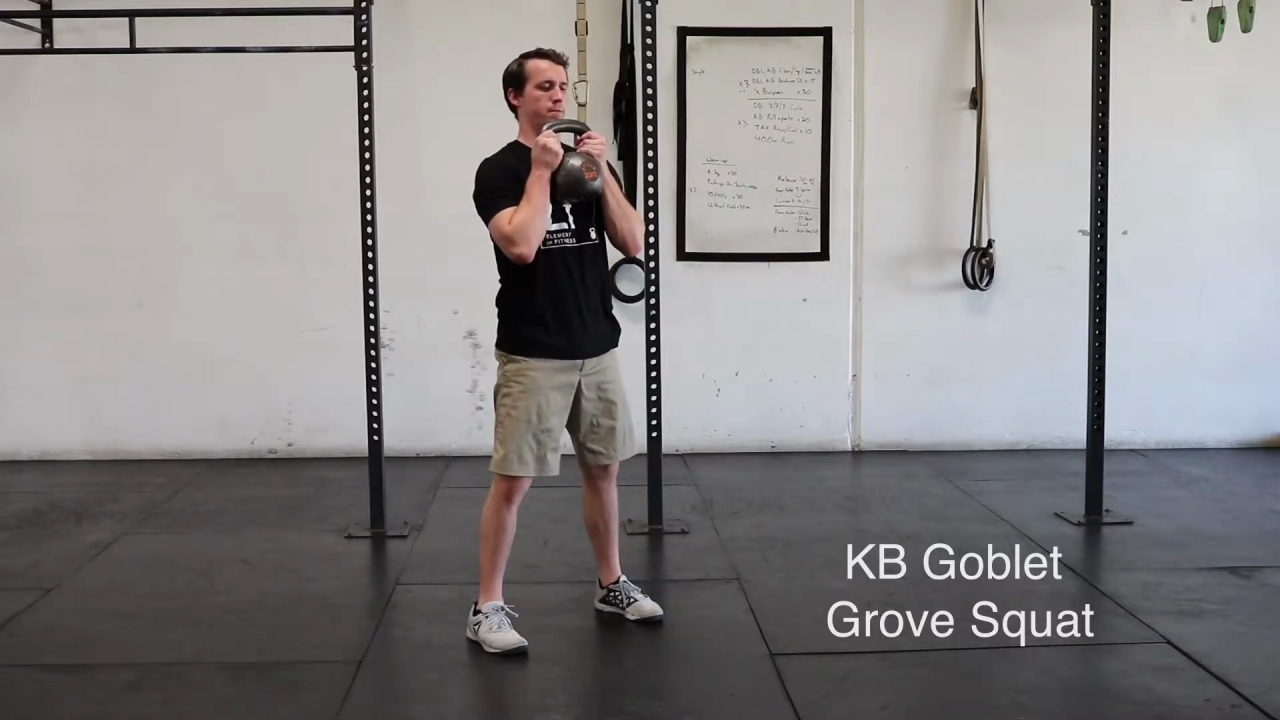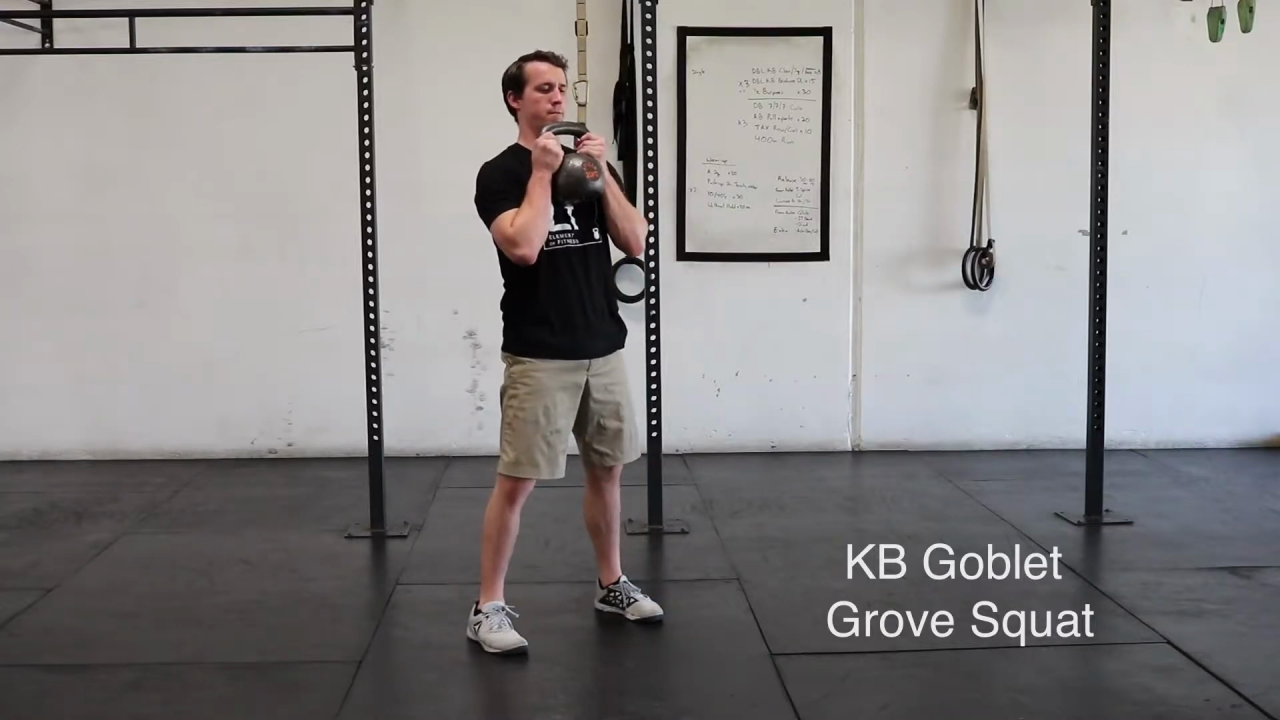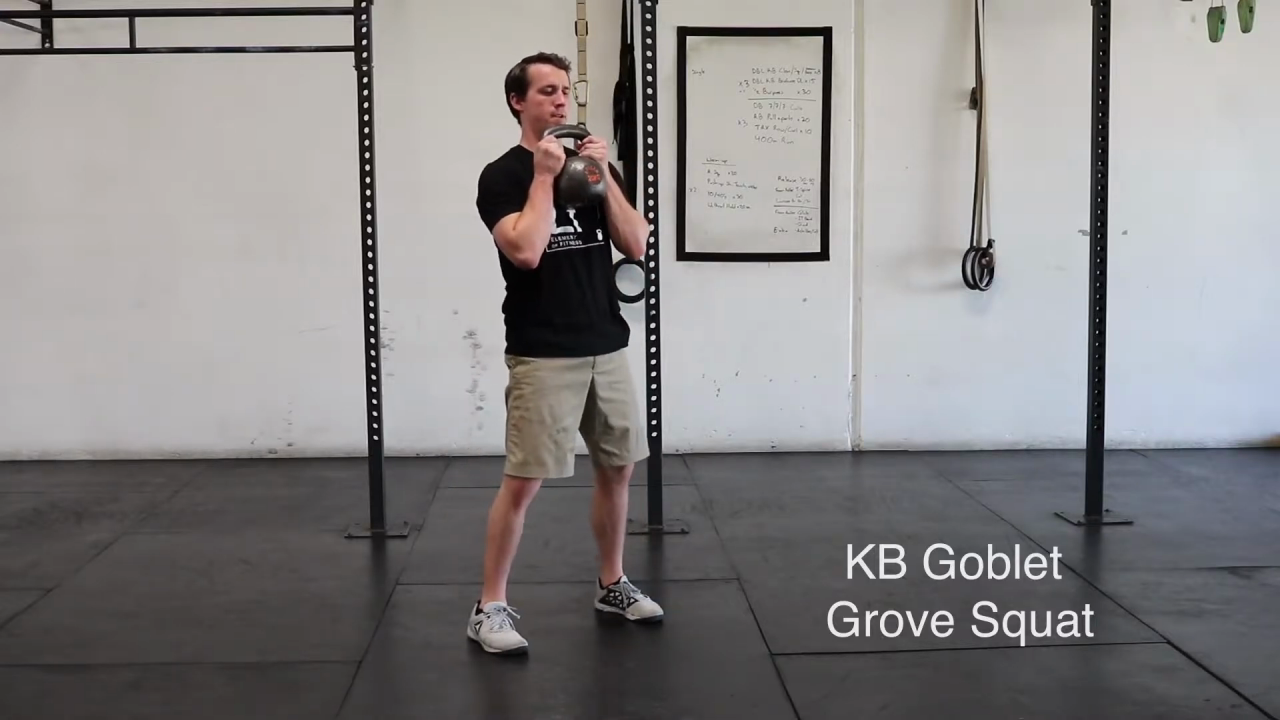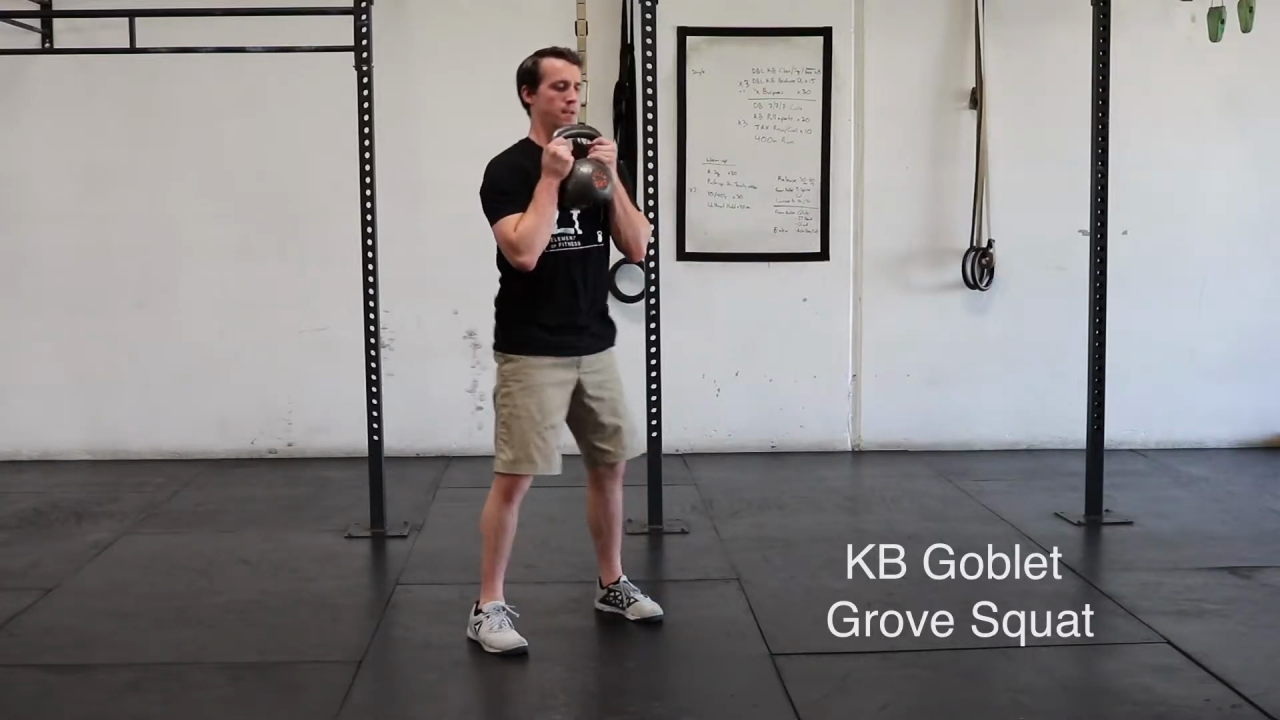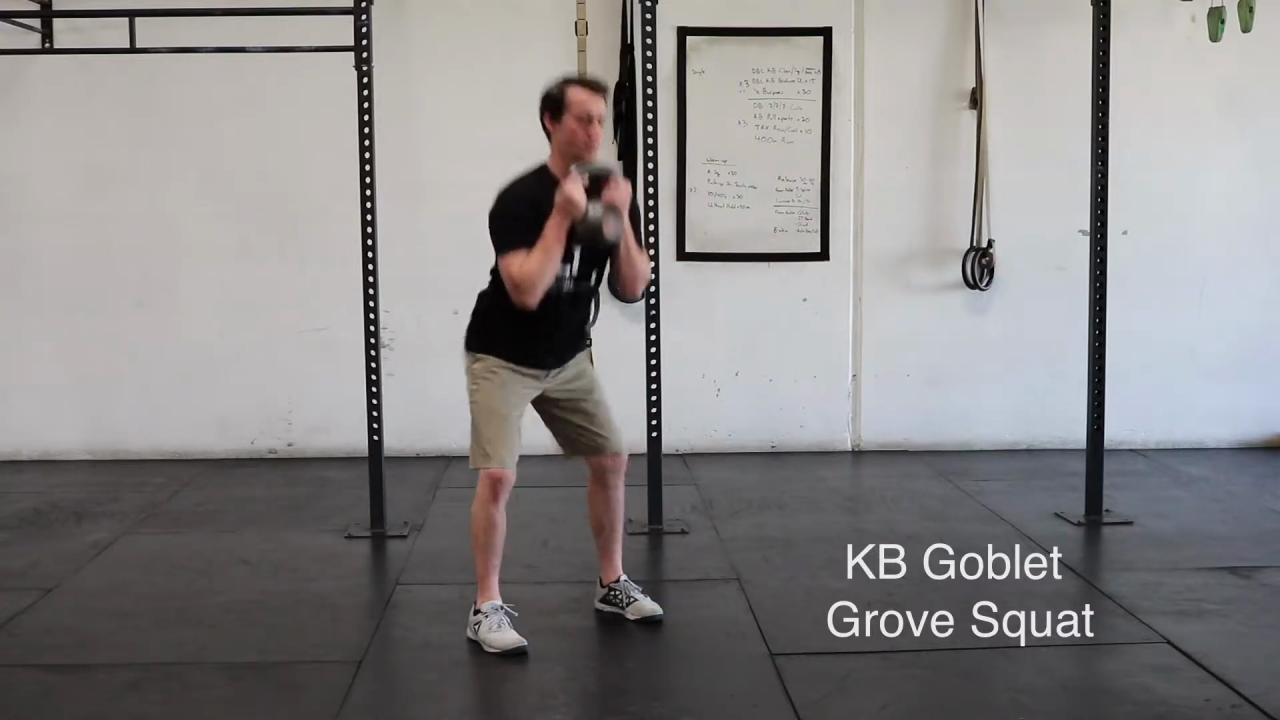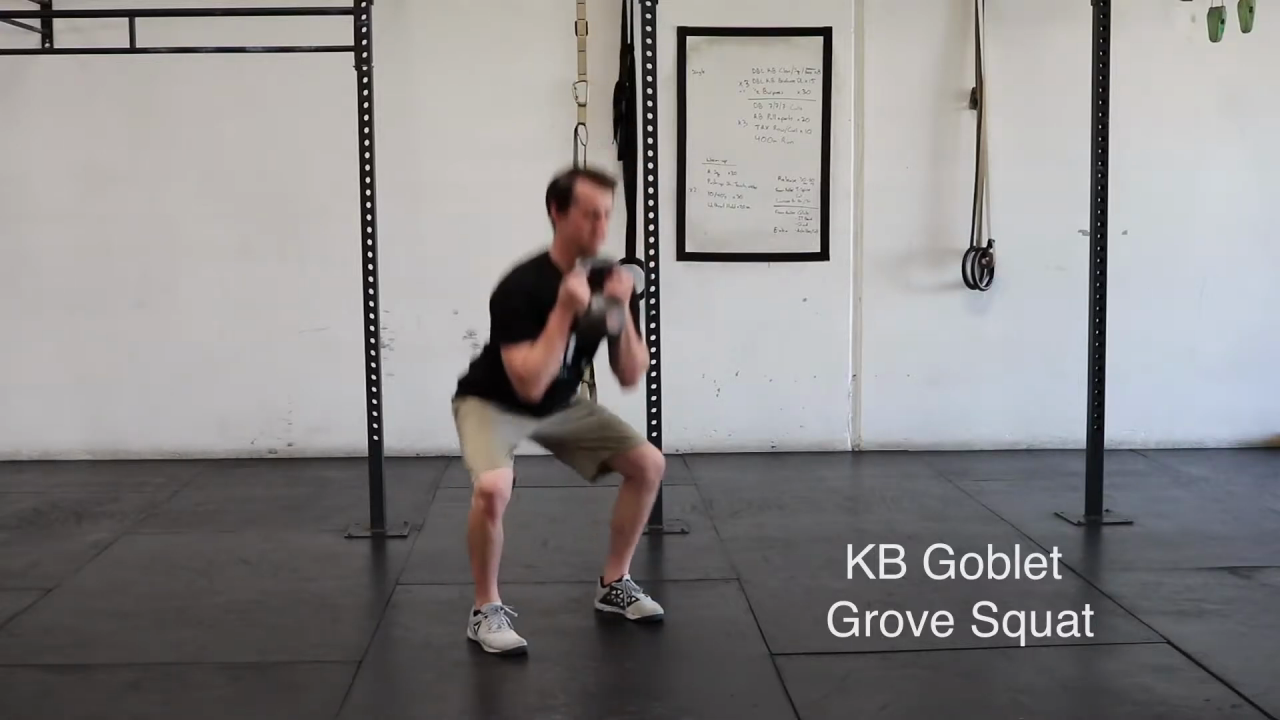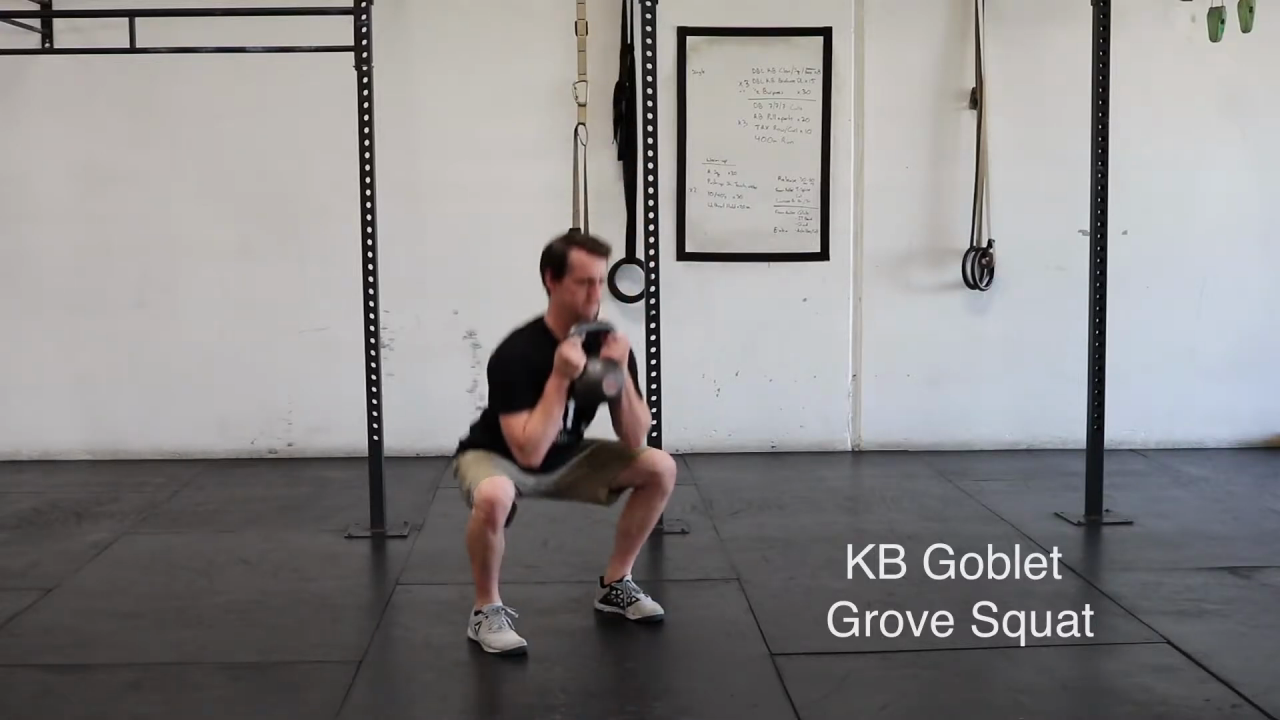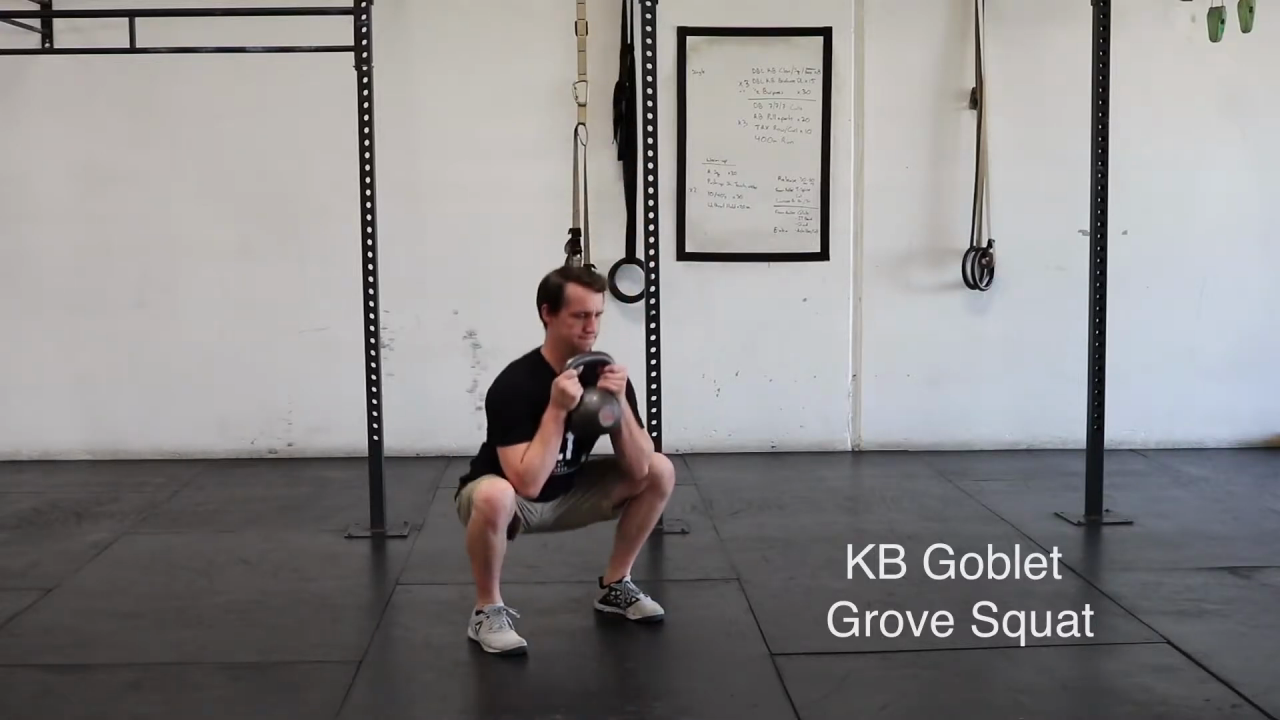
dt=0.2s
person 1, frame 1
left shoulder: (591, 161)
right shoulder: (500, 170)
left elbow: (633, 242)
right elbow: (520, 246)
left wrist: (602, 172)
right wrist: (542, 170)
left hip: (597, 349)
right hip: (533, 356)
left knee: (603, 471)
right knee: (511, 484)
left ankle: (611, 584)
right ankle: (487, 607)
person 1, frame 2
left shoulder: (593, 164)
right shoulder: (500, 173)
left elbow: (635, 243)
right elbow: (523, 247)
left wrist: (601, 173)
right wrist: (543, 172)
left hip: (603, 348)
right hip: (540, 356)
left knee: (607, 472)
right knee: (516, 484)
left ankle: (611, 584)
right ankle: (488, 607)
person 1, frame 3
left shoulder: (596, 164)
right shoulder: (503, 175)
left elbow: (636, 245)
right elbow: (525, 251)
left wrist: (603, 175)
right wrist: (544, 176)
left hip: (608, 349)
right hip: (543, 356)
left knee: (617, 471)
right knee: (522, 483)
left ankle: (612, 584)
right ankle: (489, 607)
person 1, frame 4
left shoulder: (598, 161)
right shoulder: (509, 168)
left elbow: (637, 248)
right elbow: (523, 253)
left wrist: (610, 177)
right wrist: (550, 178)
left hip: (594, 348)
right hip: (532, 353)
left knee: (609, 469)
right knee: (514, 480)
left ankle: (611, 584)
right ankle: (488, 606)
person 1, frame 5
left shoulder: (611, 195)
right shoulder: (520, 198)
left elbow: (632, 289)
right elbow: (525, 293)
left wrist: (620, 219)
right wrist: (562, 218)
left hip: (567, 358)
right hip: (504, 358)
left knee: (612, 461)
right knee: (497, 478)
left ankle: (611, 583)
right ankle: (486, 606)
person 1, frame 6
left shoulder: (612, 279)
right shoulder: (522, 287)
left elbow: (630, 377)
right elbow: (529, 387)
left wrist: (621, 311)
right wrist: (565, 312)
left hip: (561, 403)
right hip: (493, 404)
left knee: (648, 464)
right knee: (493, 488)
left ankle: (614, 584)
right ankle: (486, 609)
person 1, frame 7
left shoulder: (608, 343)
right shoulder: (517, 353)
left elbow: (633, 436)
right elbow: (528, 453)
left wrist: (619, 373)
right wrist: (561, 378)
left hip: (566, 456)
right hip: (497, 457)
left knee: (660, 470)
right knee: (495, 497)
left ankle: (614, 584)
right ankle: (487, 610)
person 1, frame 8
left shoulder: (607, 375)
right shoulder: (514, 385)
left elbow: (636, 466)
right elbow: (527, 485)
left wrist: (619, 402)
right wrist: (557, 409)
left hip: (566, 490)
right hip: (506, 491)
left knee: (660, 473)
right knee: (495, 497)
left ankle: (614, 585)
right ankle: (488, 610)
